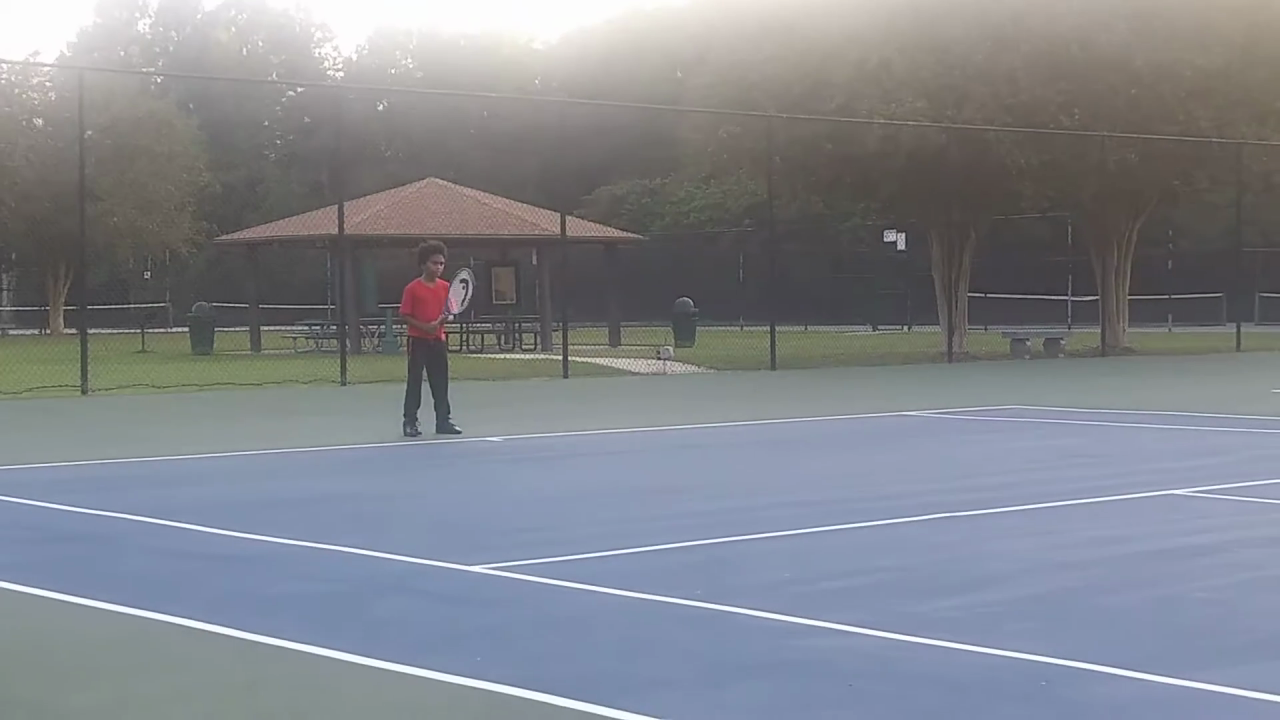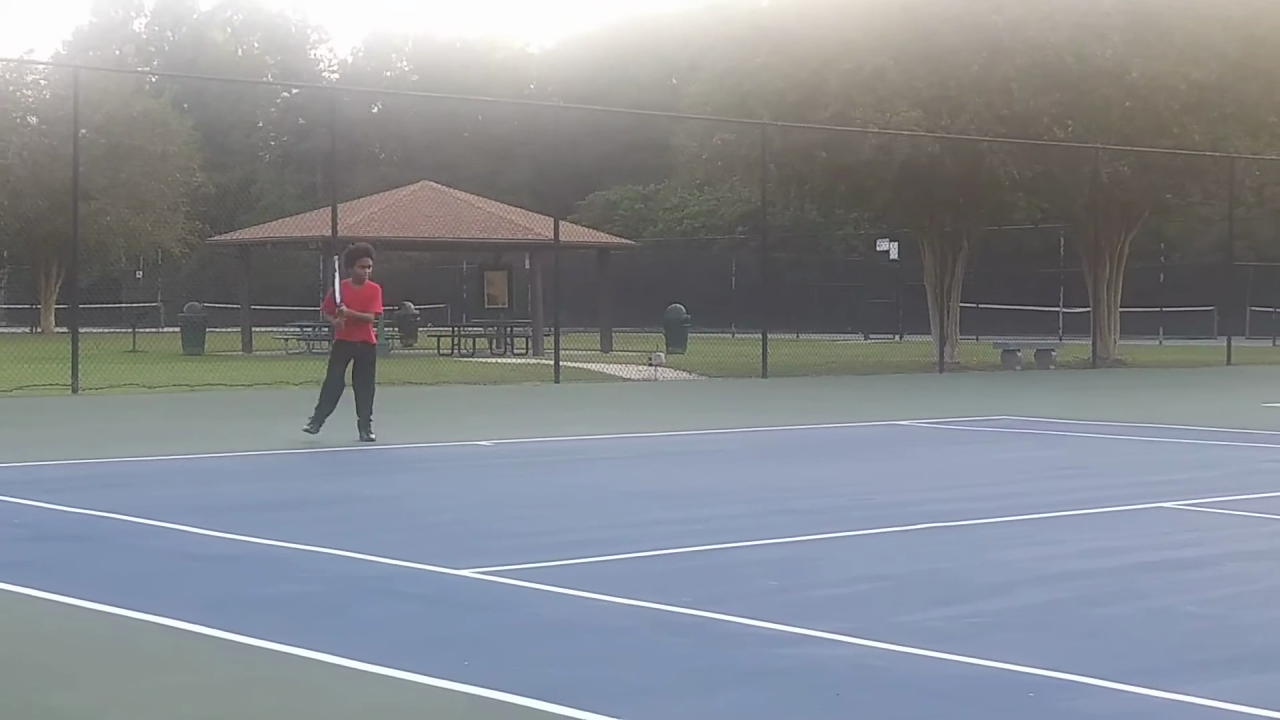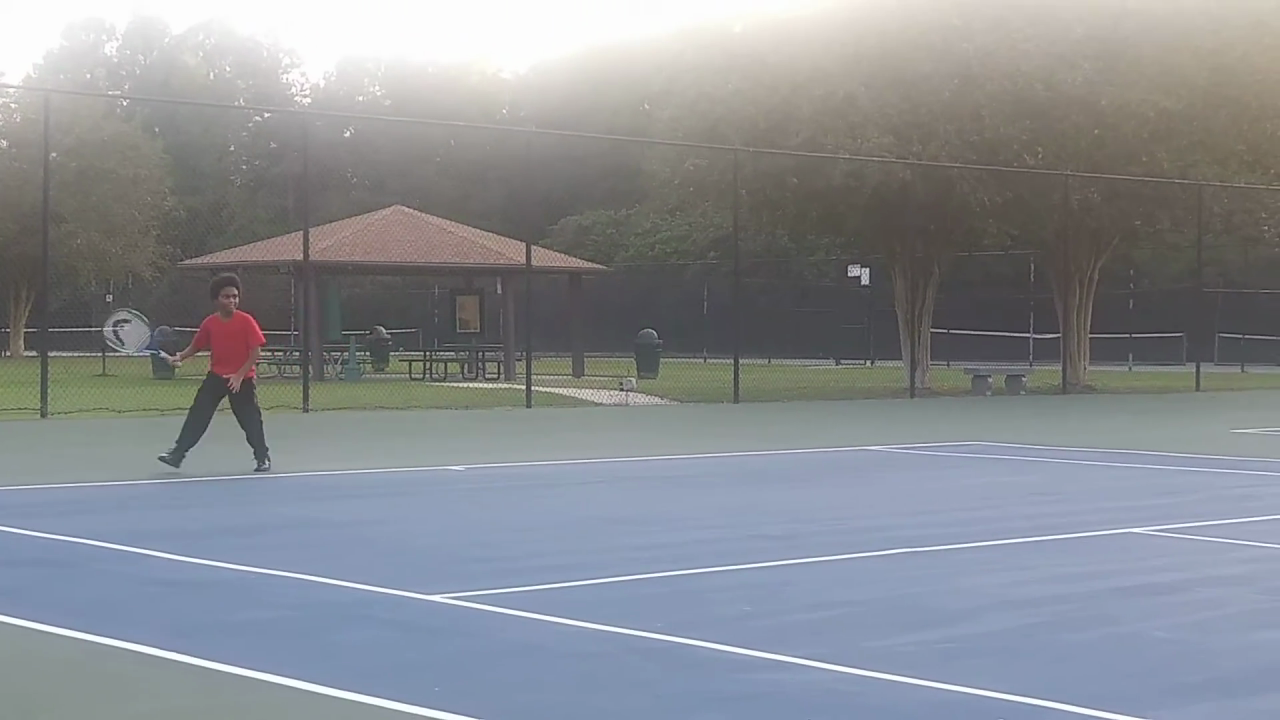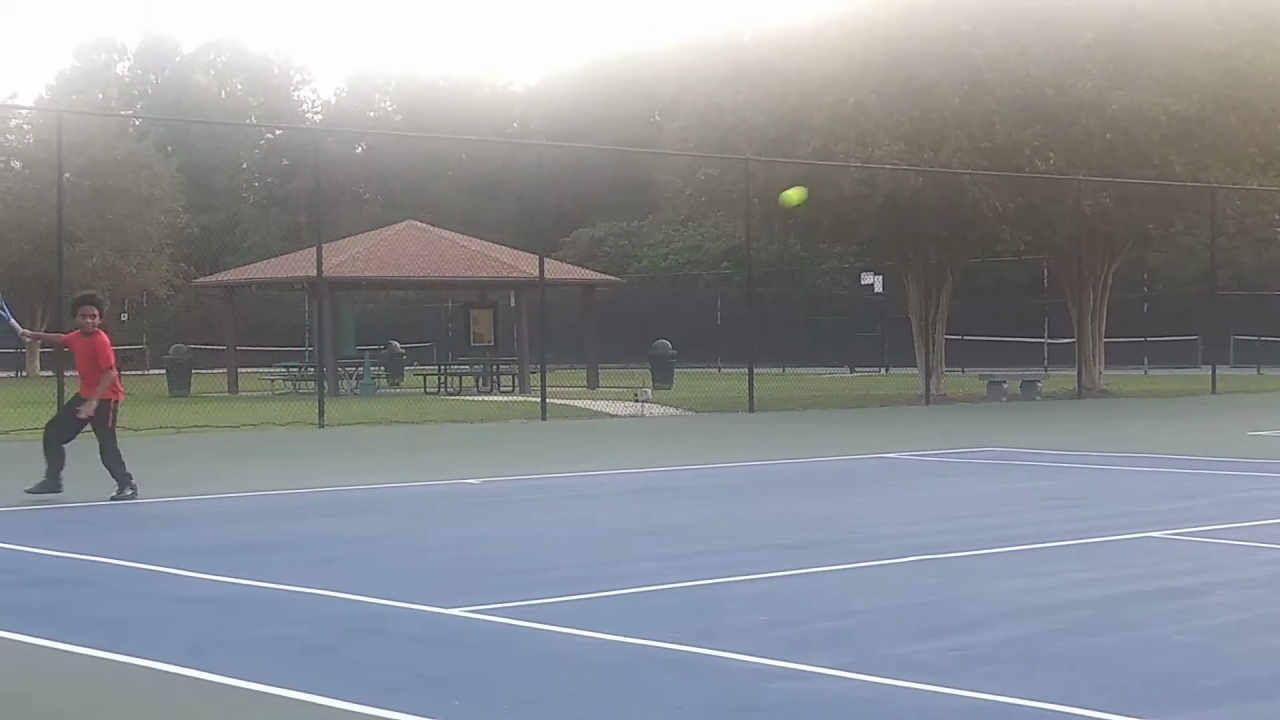
dt=0.7s
person 1, frame 1
left shoulder: (446, 287)
right shoulder: (412, 288)
right elbow: (405, 316)
left wrist: (445, 319)
right wrist: (424, 326)
left hip: (438, 340)
right hip: (418, 340)
left knee: (441, 383)
right knee: (415, 381)
left ankle: (443, 421)
right ankle: (410, 422)
person 1, frame 2
left shoulder: (375, 290)
right shoulder: (339, 288)
left elbow: (371, 317)
right elbow: (326, 310)
left wrist: (349, 313)
right wrist: (334, 321)
left hip: (366, 343)
right hip: (343, 342)
left knee: (364, 387)
right knee: (333, 381)
left ankle: (365, 426)
right ankle: (317, 420)
person 1, frame 3
left shoulder: (246, 321)
right shoulder: (209, 323)
left elbow: (255, 351)
right elbow: (195, 346)
left wrist: (240, 375)
right wrist: (179, 358)
left hip: (242, 377)
right hip: (216, 375)
left knee: (250, 419)
right knee: (198, 413)
left ankle: (262, 456)
right ankle: (177, 453)
person 1, frame 4
left shoulder: (101, 341)
right shoulder: (78, 336)
left elbow: (111, 373)
right elbow: (62, 339)
left wrist: (95, 402)
right wrist: (32, 335)
left hip: (105, 398)
right hip: (83, 396)
left knee: (107, 443)
right knee: (53, 433)
left ankle: (127, 485)
right ankle: (53, 480)
